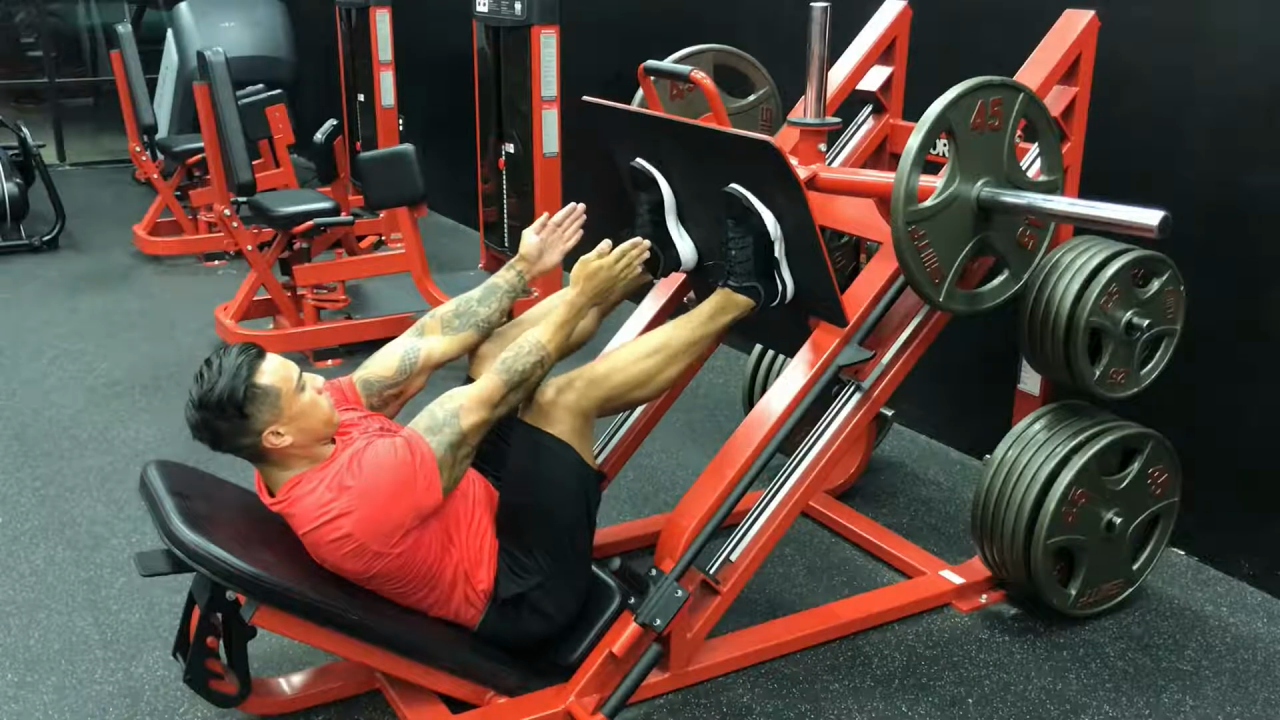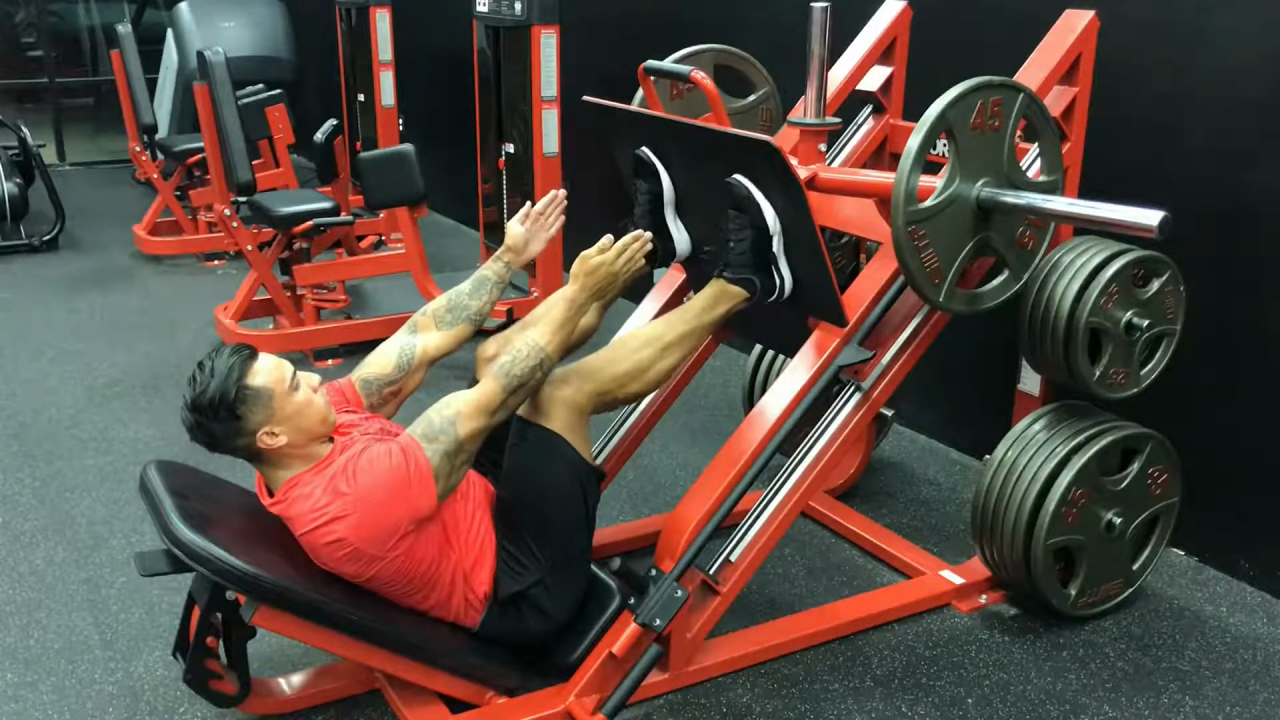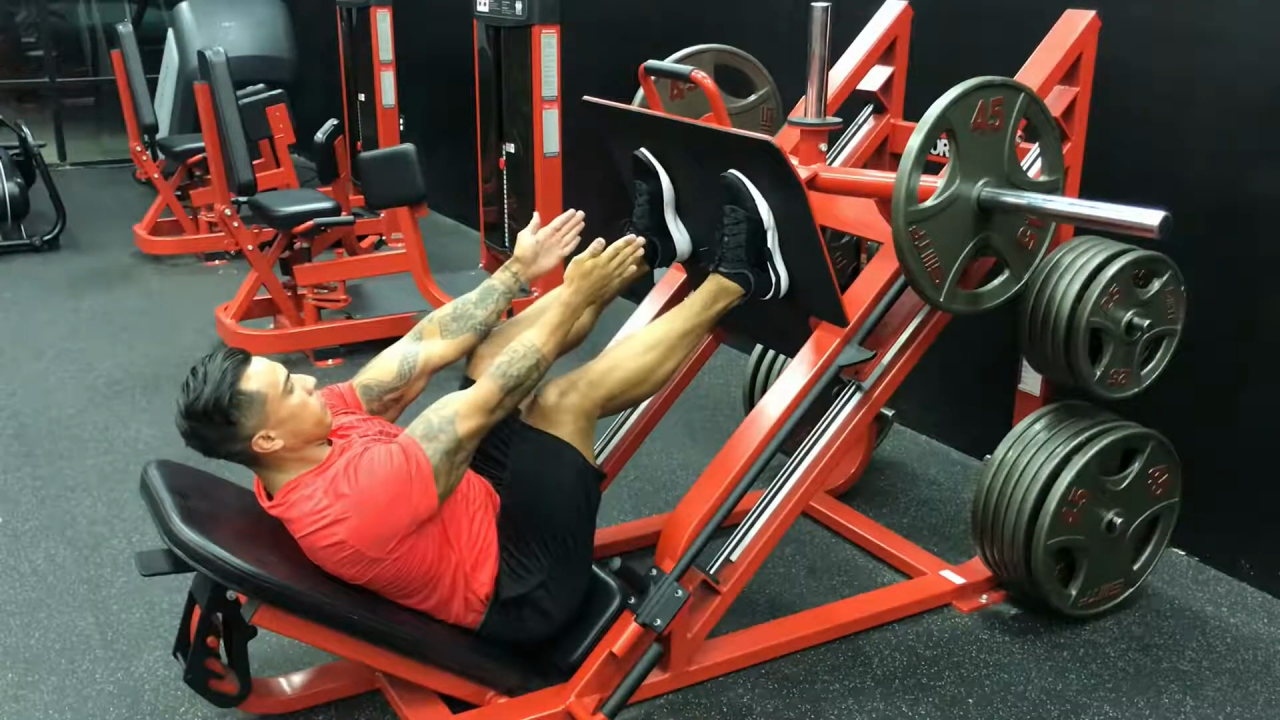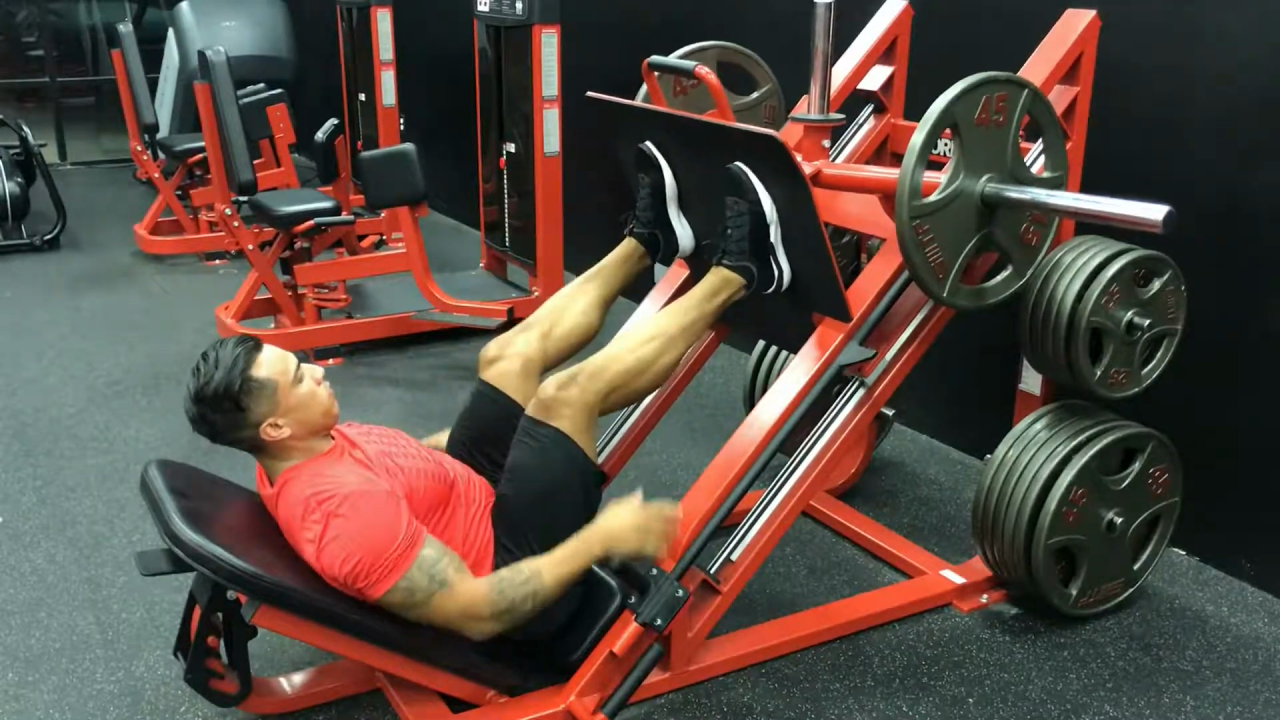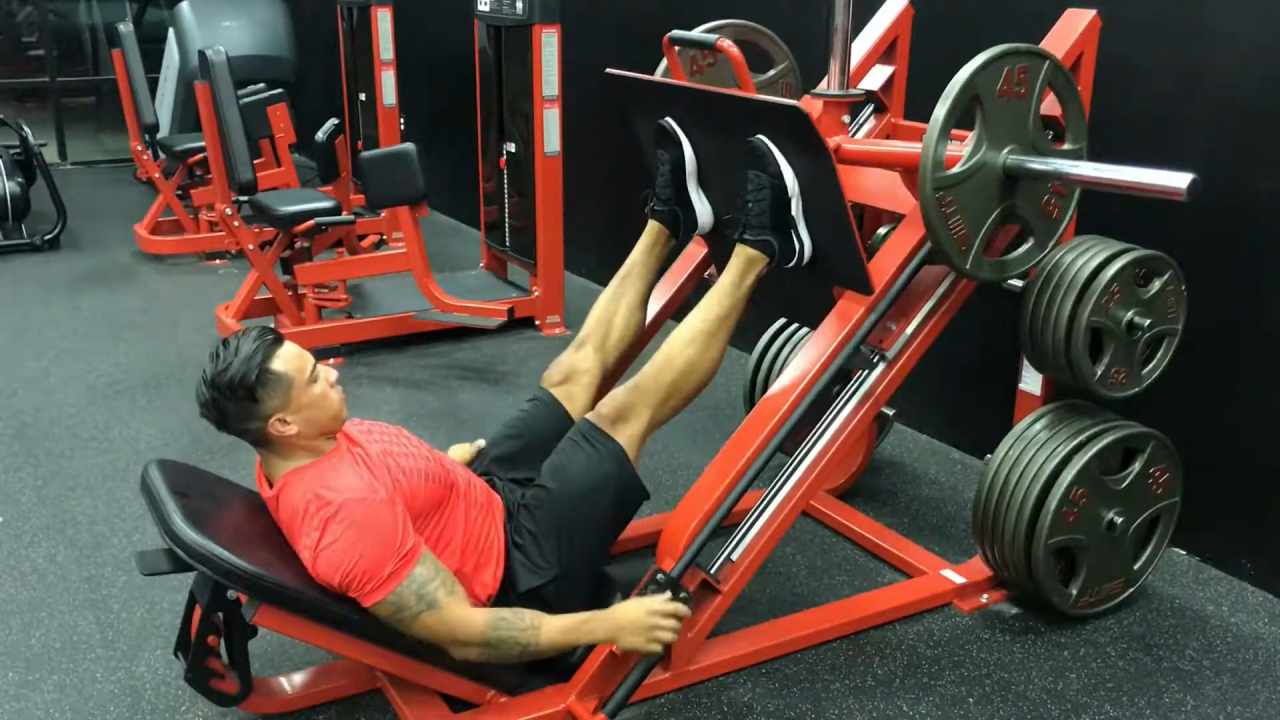
dt=1s
person 1, frame 1
left shoulder: (309, 432)
right shoulder: (354, 493)
left elbow: (427, 346)
right elbow: (493, 399)
left wrist: (525, 267)
right wrist: (581, 296)
left hip: (484, 511)
right hip: (522, 589)
left knee: (491, 348)
right knee: (561, 397)
left ankle: (649, 255)
right ankle: (739, 294)
person 1, frame 2
left shoulder: (306, 436)
right shoulder: (349, 496)
left elbow: (420, 344)
right elbow: (490, 407)
left wrist: (509, 258)
right wrist: (580, 292)
left hip: (488, 512)
right hip: (520, 589)
left knee: (495, 354)
right knee: (563, 393)
left ankle: (646, 245)
right ankle: (738, 287)
person 1, frame 3
left shoulder: (313, 431)
right shoulder: (349, 499)
left elbow: (426, 350)
right elbow: (487, 405)
left wrist: (518, 269)
right wrist: (575, 298)
left hip: (484, 507)
right hip: (520, 589)
left knee: (491, 349)
right knee: (566, 400)
left ankle: (646, 247)
right ankle: (734, 281)
person 1, frame 4
left shoulder: (294, 460)
right shoulder: (343, 513)
right elbow: (478, 614)
left wrist: (441, 444)
right wrist: (599, 540)
left hip: (476, 509)
right hip: (518, 590)
left knee: (508, 356)
right knee: (563, 396)
left ankle: (647, 240)
right ankle: (734, 276)
person 1, frame 5
left shoulder: (297, 457)
right shoulder: (344, 517)
right elbow: (465, 636)
left wrist: (445, 464)
right wrist: (606, 624)
left hip: (488, 502)
right hip: (524, 570)
left knee: (574, 371)
right knee: (623, 409)
left ankle: (668, 221)
right ankle: (757, 253)
